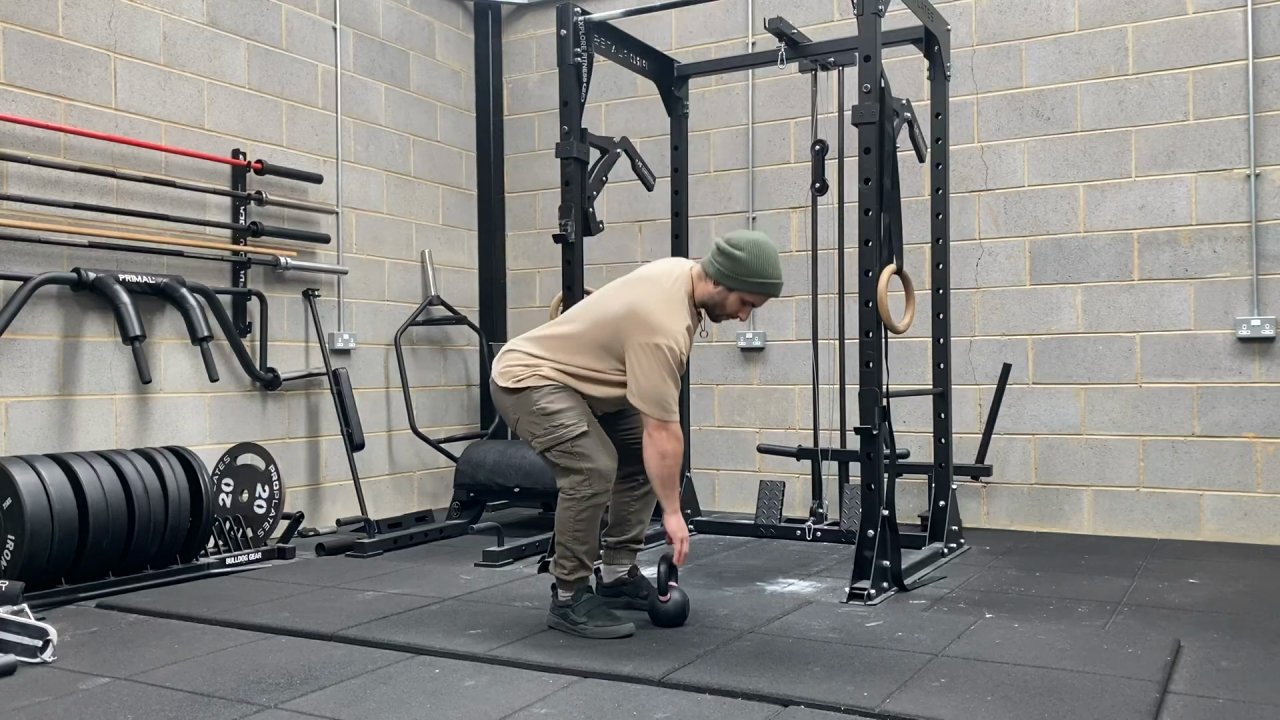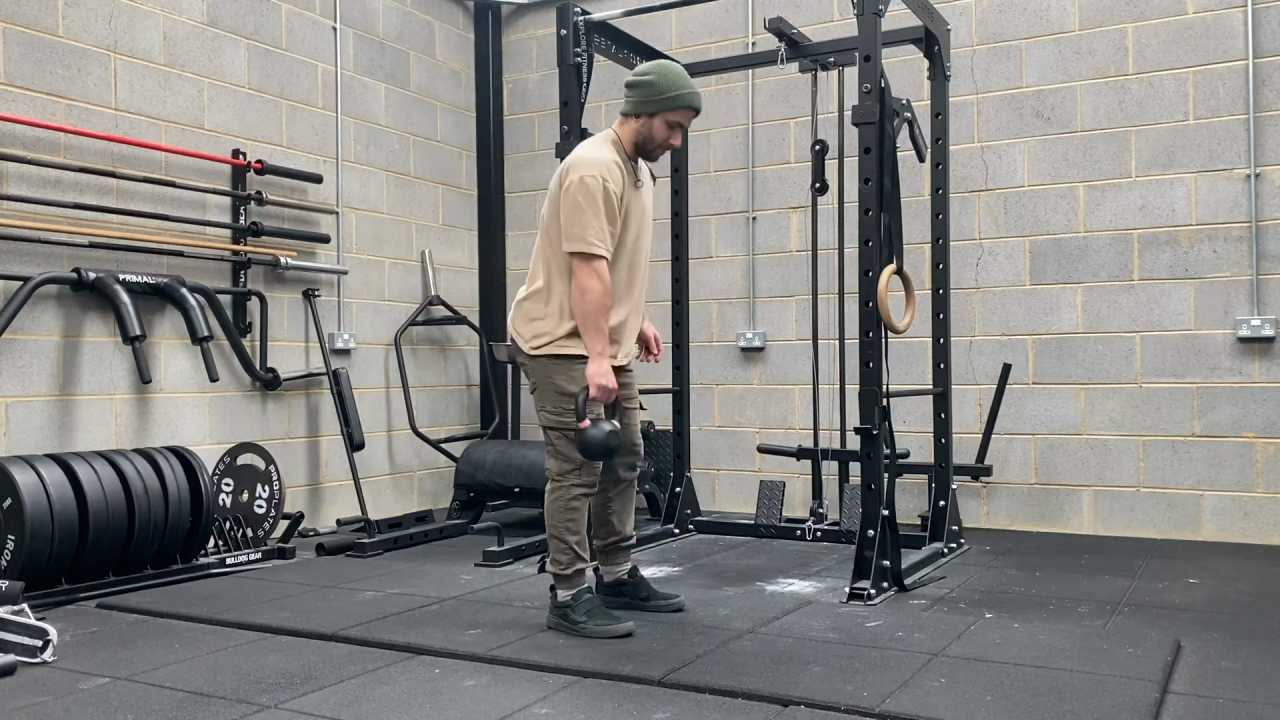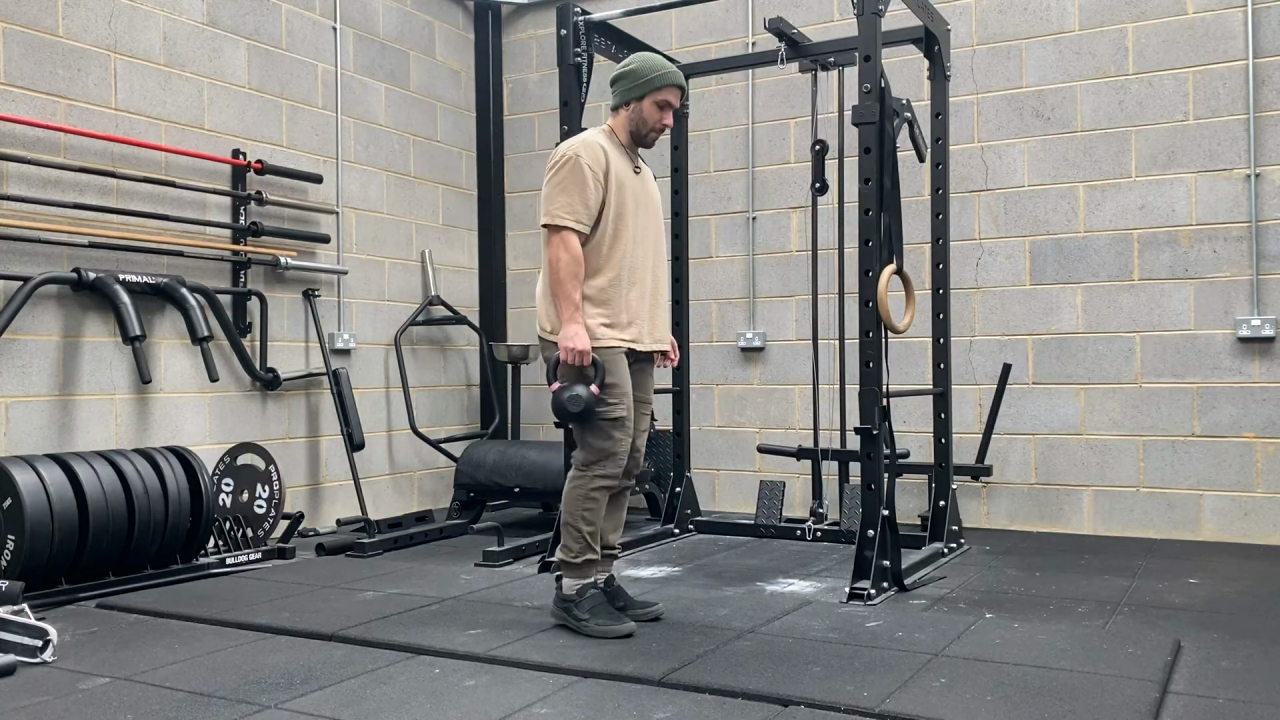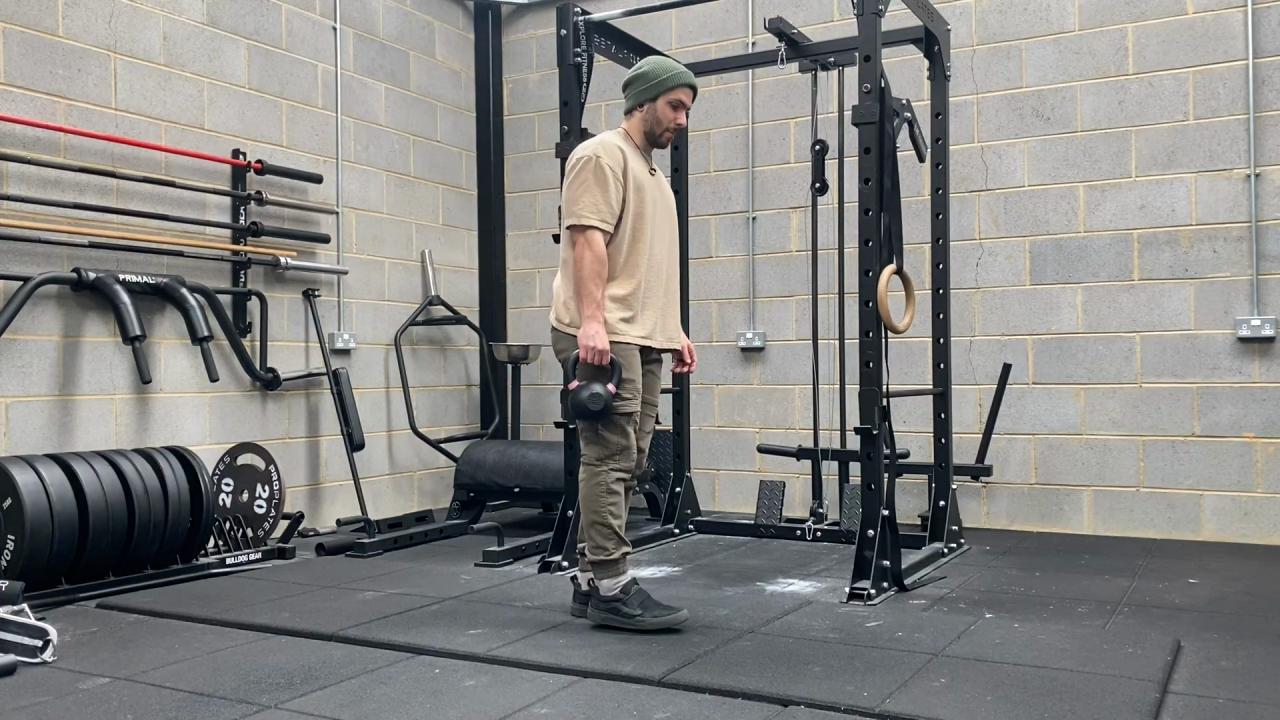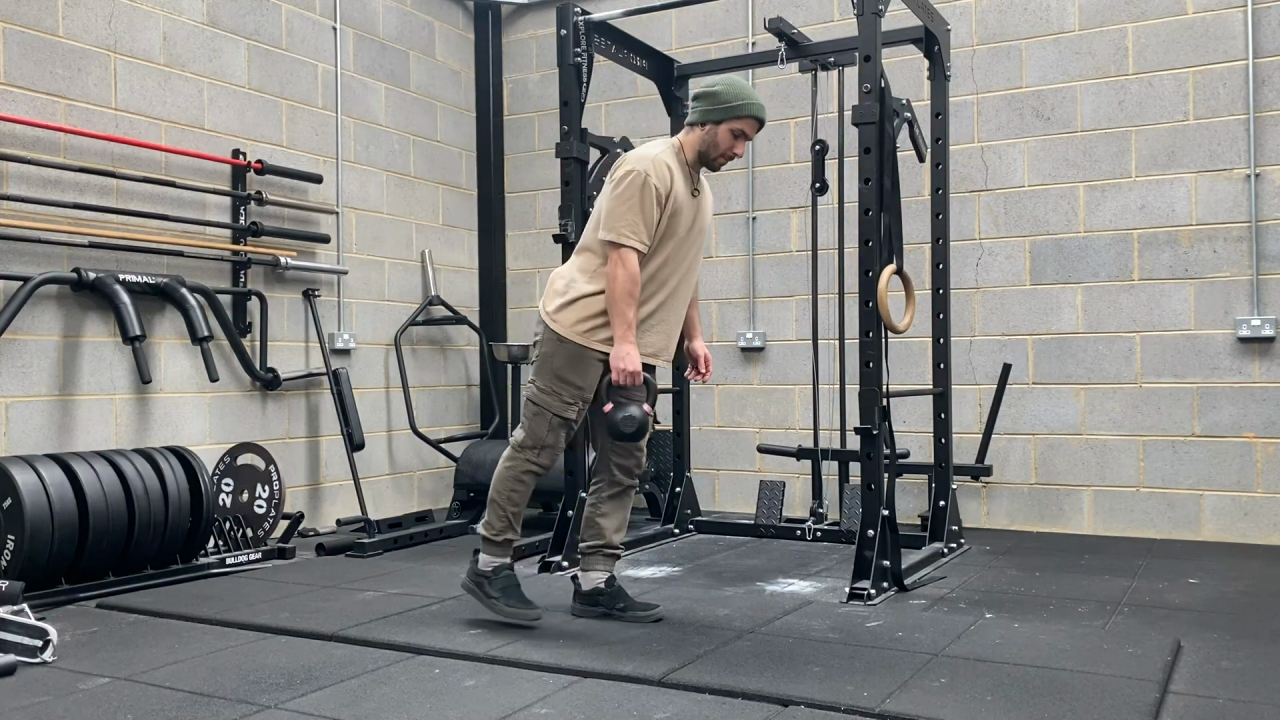
dt=1s
person 1, frame 1
left shoulder: (684, 273)
right shoulder: (662, 329)
right elbow: (662, 431)
right wrist: (673, 513)
left hip: (576, 375)
right hip: (526, 378)
left knee: (643, 460)
right knee: (592, 468)
left ankle: (616, 575)
right ankle: (570, 596)
person 1, frame 2
left shoulder: (636, 168)
right shoulder: (595, 168)
right elbow: (587, 270)
left wrist: (639, 321)
right wrist: (598, 358)
left hip: (606, 343)
right hip: (560, 345)
left knee: (621, 459)
right knee: (578, 467)
left ankle: (617, 576)
right ankle: (569, 596)
person 1, frame 3
left shoulder: (640, 170)
right shoulder: (585, 154)
right elbow: (563, 240)
left wrist: (658, 327)
right wrist: (570, 324)
left hip: (632, 339)
right hip: (591, 336)
left knee: (623, 462)
right knee: (601, 456)
left ankle: (596, 581)
right ankle: (573, 588)
person 1, frame 4
left shoulder: (652, 172)
right shoulder: (602, 156)
right elbow: (589, 241)
left wrist: (674, 328)
right wrist: (593, 321)
left hip: (643, 338)
right hip: (603, 336)
left knee: (626, 461)
right knee: (610, 457)
left ankle: (591, 581)
right ankle: (612, 587)
person 1, frame 5
left shoulder: (701, 187)
right shoulder: (646, 169)
left elbow: (682, 271)
right elbow: (623, 260)
left wrist: (693, 337)
right wrist: (623, 344)
left hip: (633, 345)
right hip: (579, 328)
left knee: (623, 464)
right knee: (537, 445)
left ankle: (595, 582)
right ankle: (490, 564)
